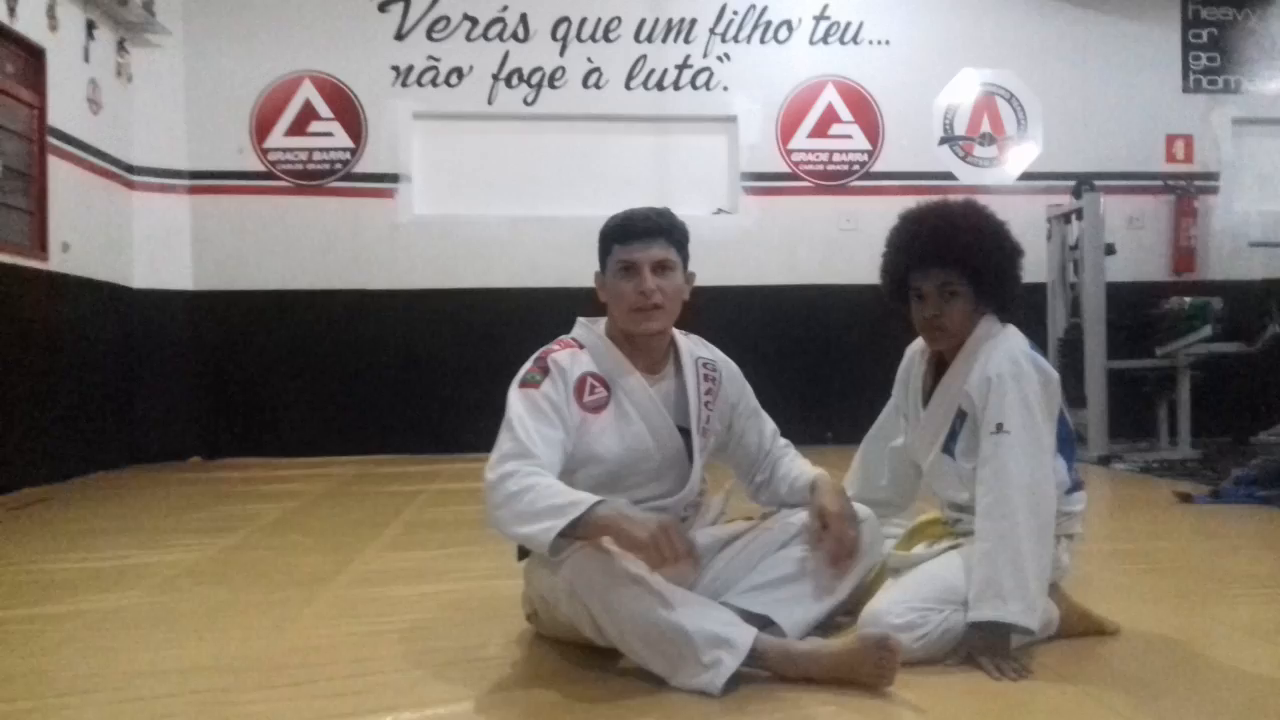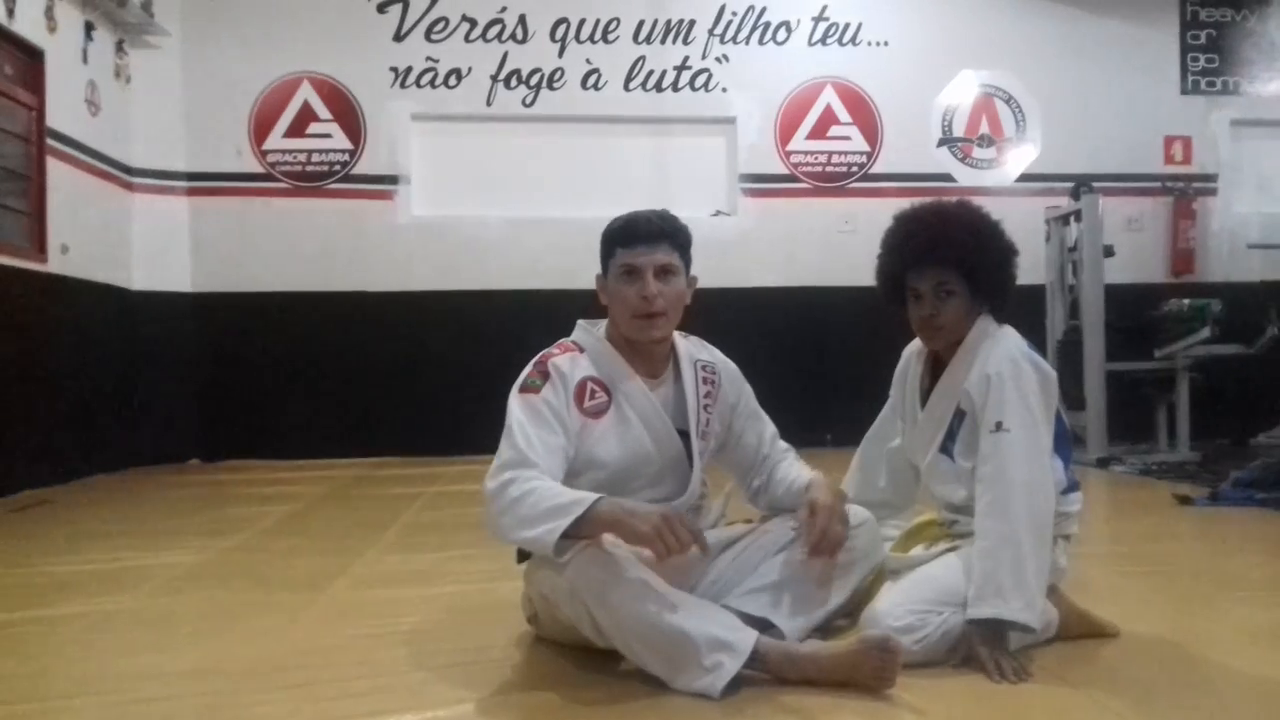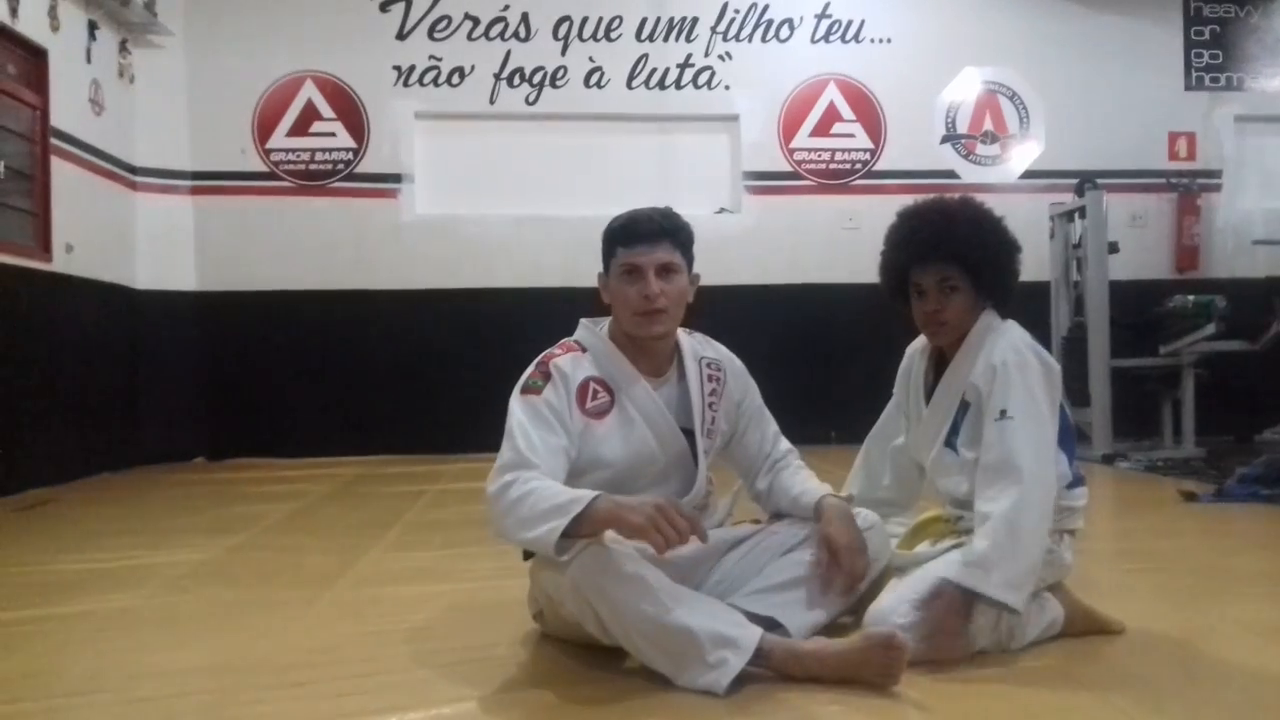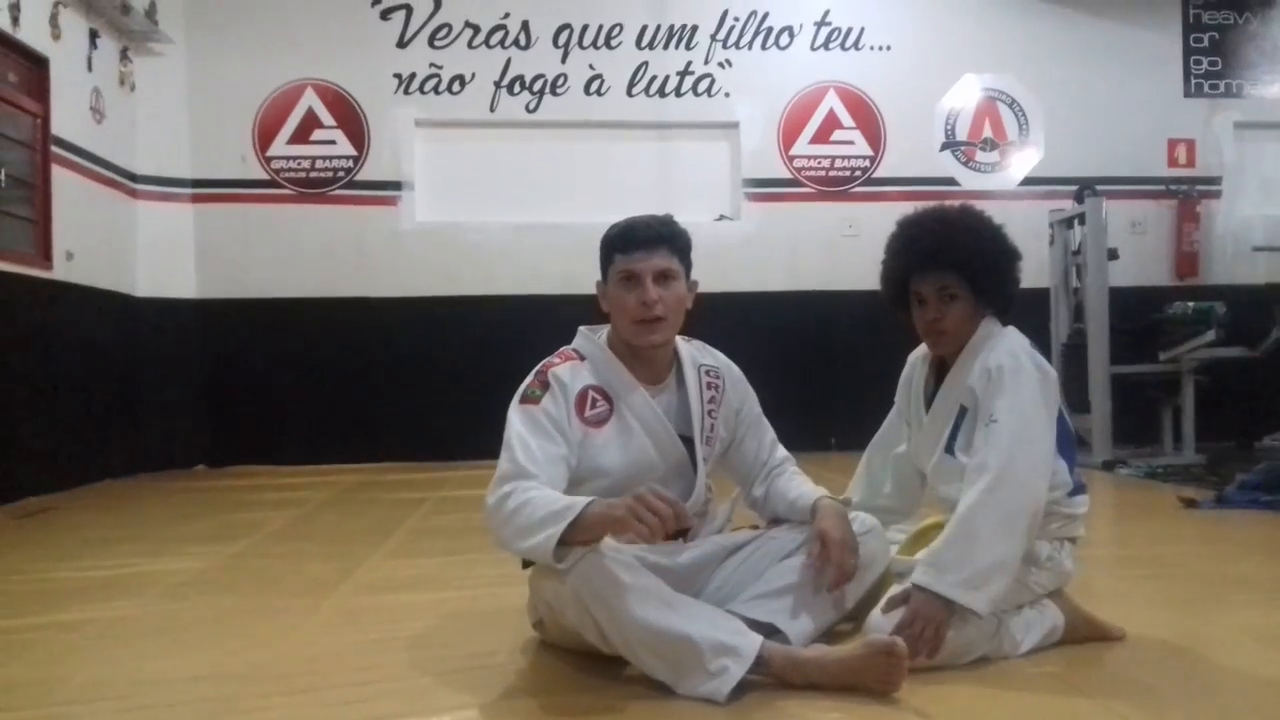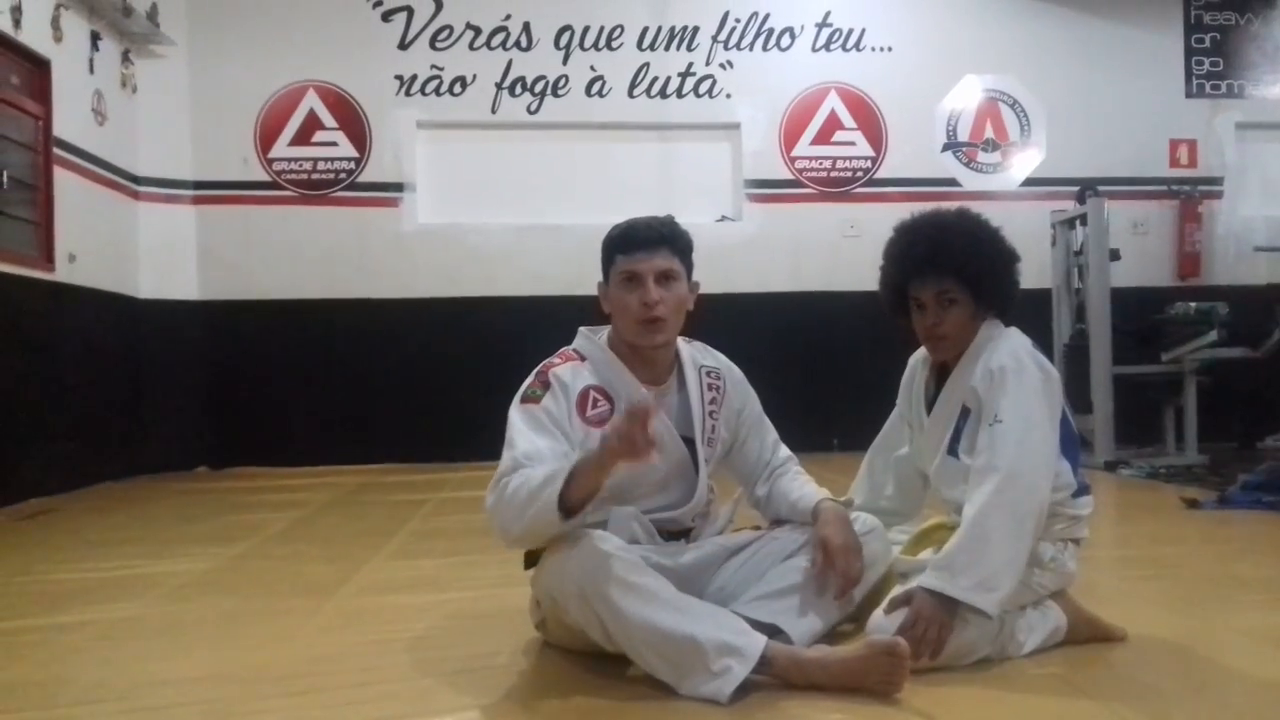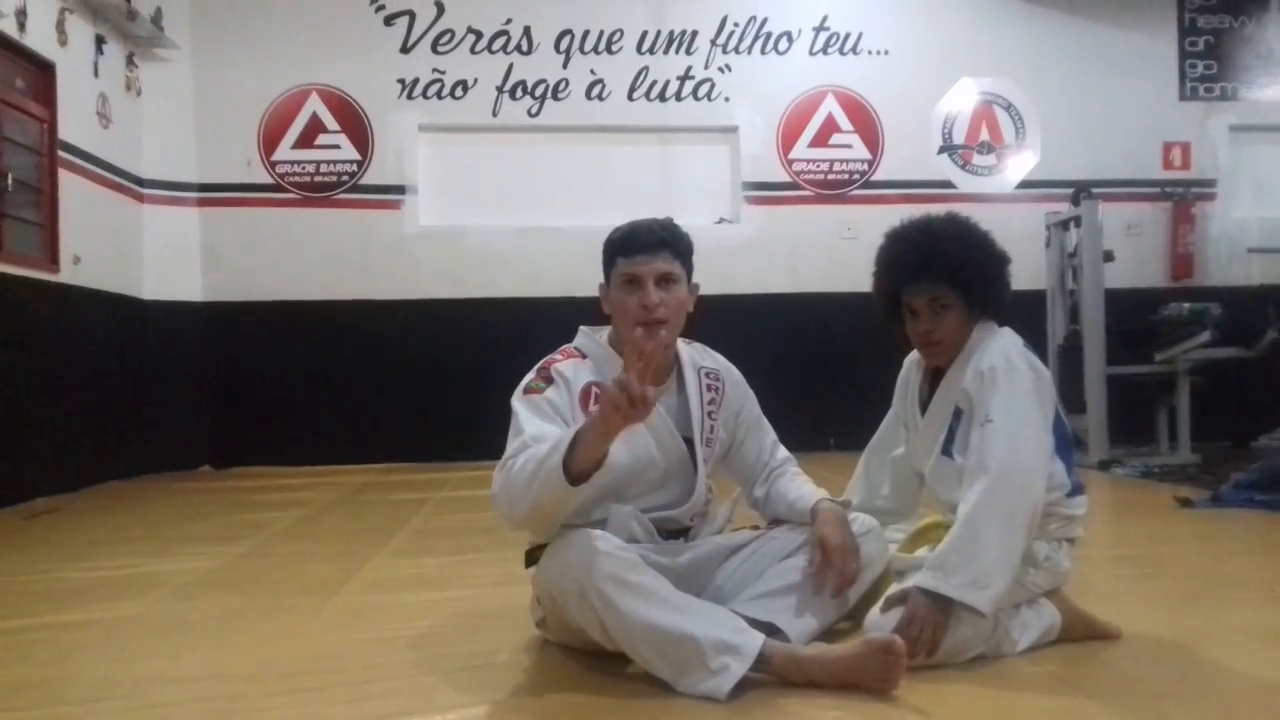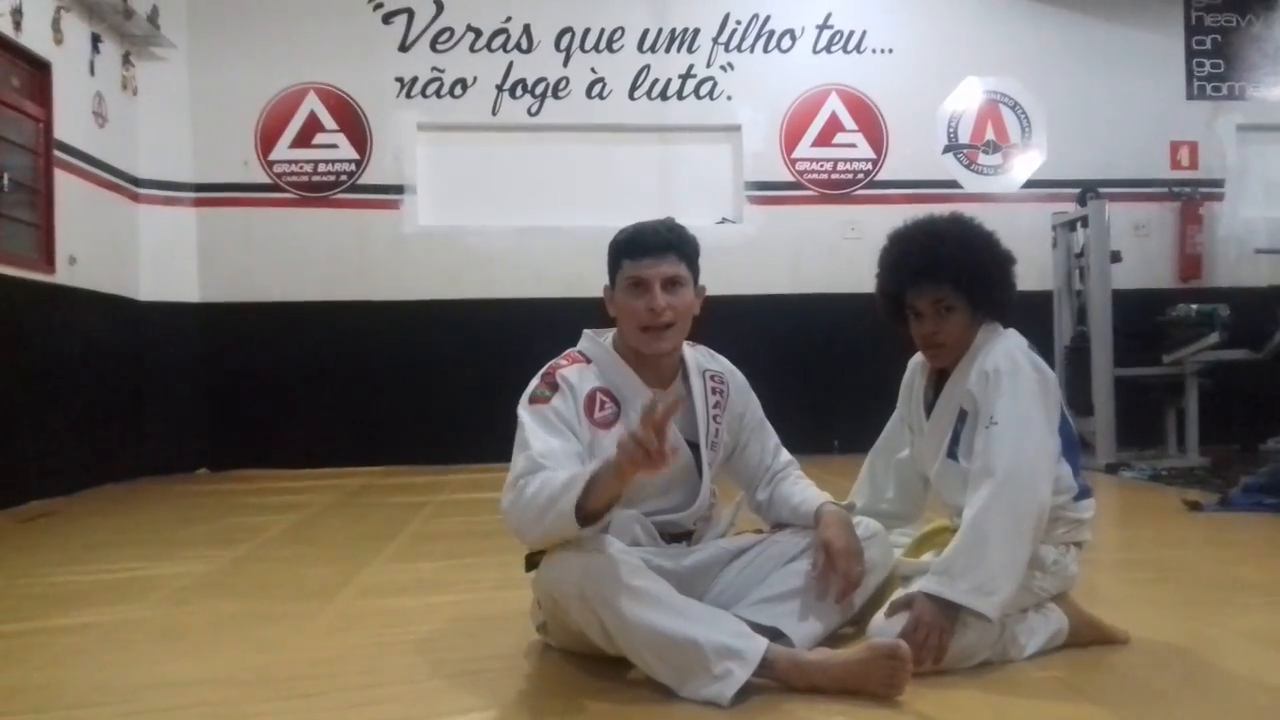
dt=0.2s
person 1, frame 1
left shoulder: (710, 369)
right shoulder: (557, 371)
left elbow: (768, 458)
right elbow: (512, 489)
left wrist: (821, 484)
right wrist: (613, 520)
left hip: (690, 558)
right hip: (602, 569)
left knee: (856, 530)
right knee: (573, 564)
left ankle: (682, 638)
right ankle: (787, 654)
person 1, frame 2
left shoulder: (711, 371)
right shoulder: (557, 374)
left elbow: (766, 460)
right elbow: (511, 496)
left wrist: (816, 489)
right wrist: (614, 515)
left hip: (689, 561)
right hip: (602, 567)
left knee: (858, 532)
right knee: (575, 566)
left ankle: (706, 638)
right ankle: (786, 656)
person 1, frame 3
left shoulder: (717, 367)
right shoulder: (559, 374)
left elbow: (772, 464)
right elbow: (513, 497)
left wrist: (830, 507)
right wrist: (611, 512)
left hip: (695, 560)
right hip: (607, 569)
left knee: (864, 535)
right knee: (580, 560)
right ankle: (789, 653)
person 1, frame 4
left shoulder: (716, 375)
right shoulder: (558, 384)
left elbow: (770, 471)
right elbow: (512, 510)
left wrist: (825, 508)
right wrist: (606, 514)
left hip: (696, 565)
right hip: (603, 578)
left knee: (863, 538)
right knee: (578, 566)
left ankle: (713, 639)
right ankle: (791, 661)
person 1, frame 5
left shoulder: (716, 376)
right shoulder: (559, 382)
left elbow: (772, 470)
right elbow: (512, 511)
left wrist: (827, 510)
right wrist: (601, 460)
left hip: (698, 565)
right hip: (604, 577)
left knee: (865, 538)
right knee: (580, 563)
left ankle: (702, 642)
right ankle: (794, 661)
person 1, frame 6
left shoulder: (714, 375)
right shoulder: (558, 379)
left elbow: (770, 470)
right elbow: (517, 498)
left wrist: (825, 510)
right wrist: (604, 424)
left hip: (697, 563)
right hip: (600, 574)
left knee: (862, 537)
right knee: (576, 560)
left ankle: (714, 640)
right ankle: (791, 658)
person 1, frame 7
left shoulder: (718, 379)
right shoulder: (563, 385)
left elbow: (773, 475)
right elbow: (528, 509)
left wrist: (828, 514)
right wrist: (620, 470)
left hip: (700, 570)
right hip: (604, 576)
left knee: (867, 541)
right knee: (578, 567)
left ankle: (713, 645)
right ankle: (792, 663)
person 2, frame 1
left shoulder: (1007, 368)
right shoulder: (920, 359)
left elbow: (1015, 499)
right elbow: (889, 459)
left wrist: (995, 616)
left hip: (1021, 539)
right hip: (960, 527)
left knee: (887, 626)
left ankle: (1045, 611)
right ankle: (1022, 601)
person 2, frame 2
left shoulder: (1005, 366)
right shoulder: (916, 360)
left elbow: (1016, 501)
right elbow: (886, 461)
left wrist: (992, 612)
left hip: (1018, 543)
right hip: (958, 529)
left knee: (888, 628)
left ankle: (1044, 614)
right ankle: (1022, 607)
person 2, frame 3
left shoulder: (1011, 359)
right shoulder: (919, 357)
left elbow: (1022, 487)
right elbow: (890, 458)
left wrist: (970, 584)
left hip: (1025, 535)
right hip: (962, 524)
left knee: (892, 625)
left ankle: (1052, 611)
right ankle: (1030, 602)
person 2, frame 4
left shoulder: (1009, 366)
right shoulder: (921, 365)
left elbow: (1002, 493)
right elbow: (891, 467)
left wrist: (941, 586)
left hip: (1028, 540)
right hip: (967, 532)
left knee: (893, 633)
left ankle: (1052, 618)
right ankle: (1027, 609)
person 2, frame 5
left shoulder: (1012, 366)
right shoulder: (923, 368)
left elbow: (1008, 493)
right elbow: (893, 468)
left wrist: (948, 588)
left hip: (1033, 541)
right hip: (971, 532)
left knee: (895, 634)
left ankle: (1056, 618)
right ankle: (1031, 606)
person 2, frame 6
left shoulder: (1003, 367)
right shoulder: (917, 370)
left elbow: (1002, 491)
right elbow: (890, 467)
left wrist: (943, 588)
left hip: (1028, 540)
right hip: (969, 532)
left knee: (892, 631)
left ankle: (1050, 616)
right ankle: (1027, 607)
person 2, frame 7
left shoulder: (1008, 369)
right shoulder: (922, 371)
left elbow: (1008, 496)
right elbow: (894, 470)
left wrist: (948, 593)
left hip: (1034, 544)
right hip: (977, 536)
left knee: (896, 637)
left ankle: (1056, 621)
right ankle: (1032, 611)
